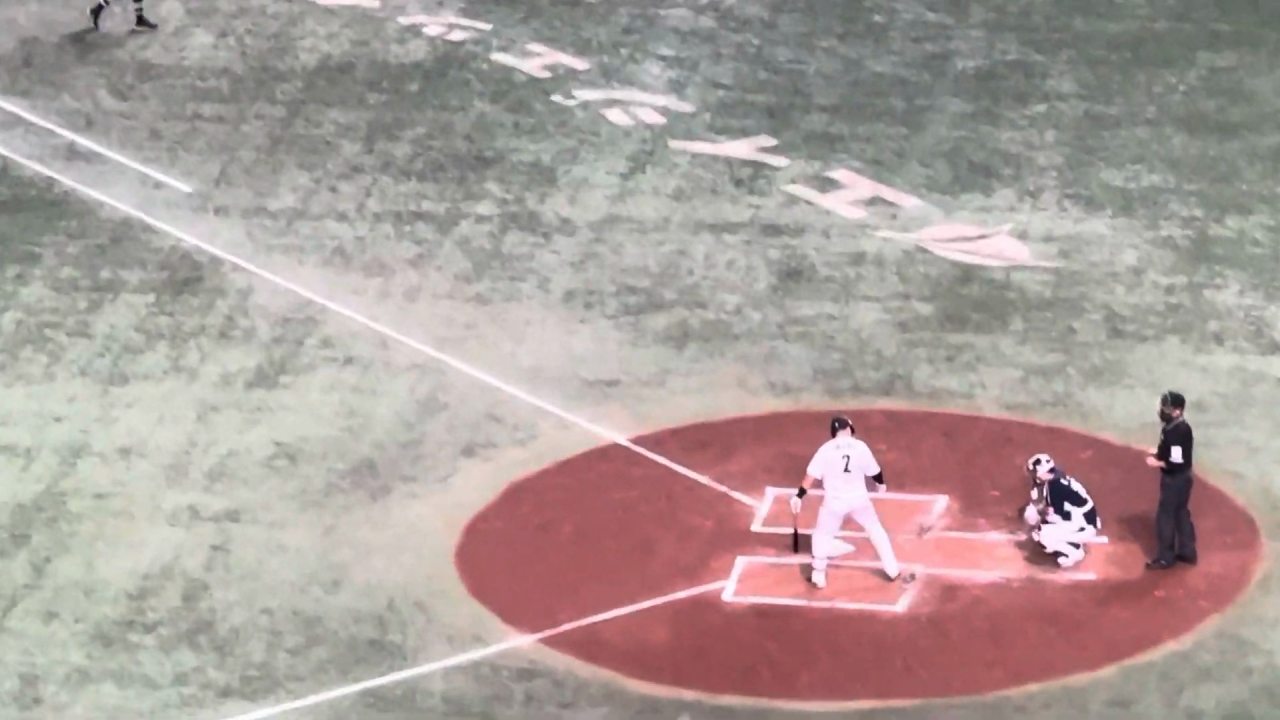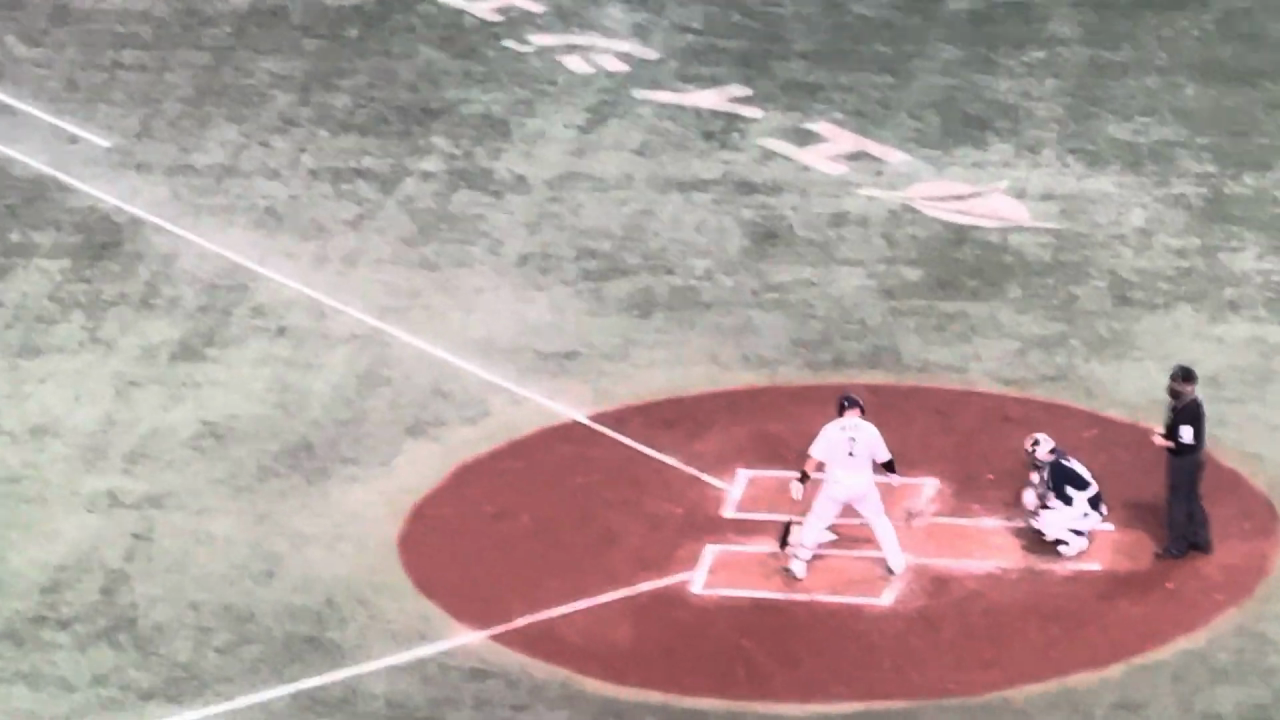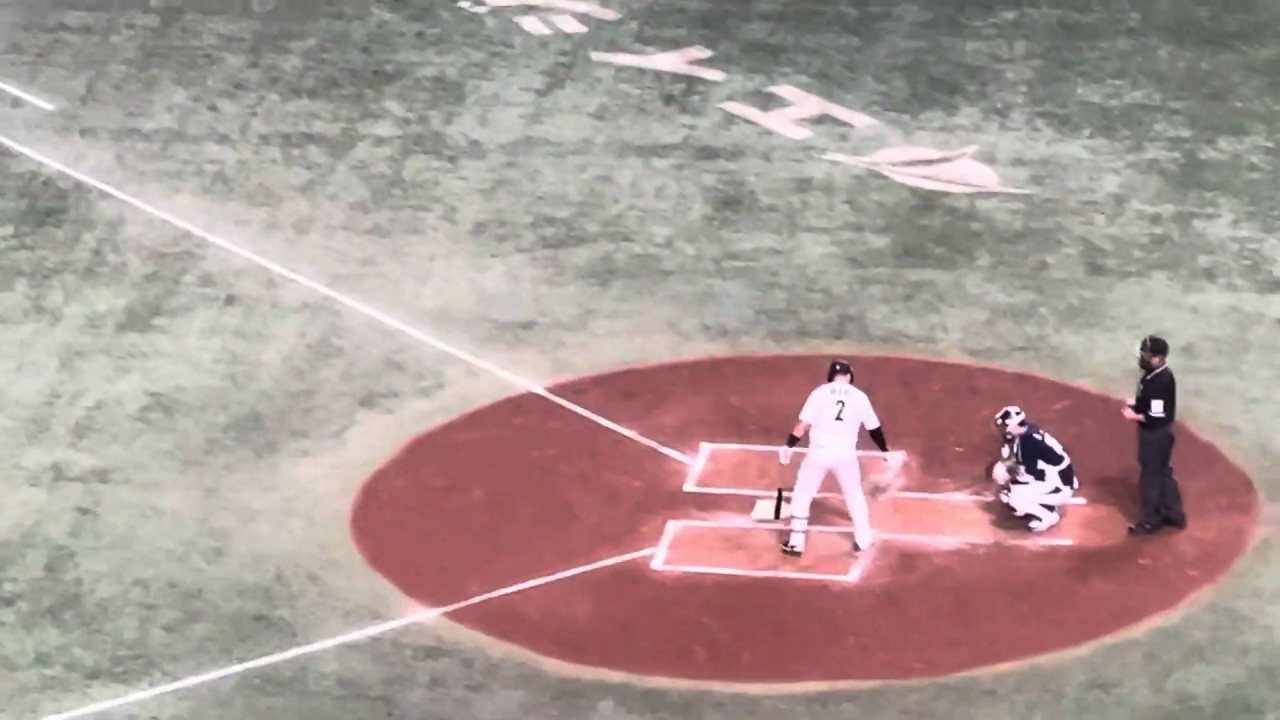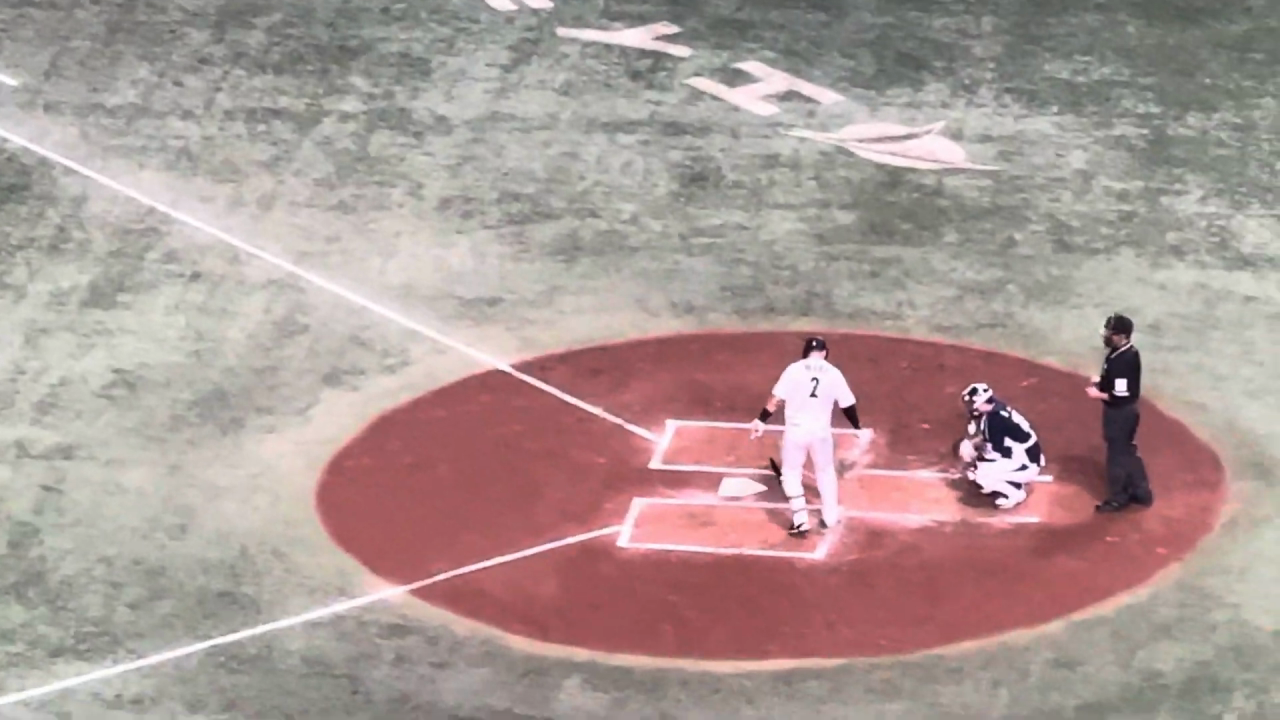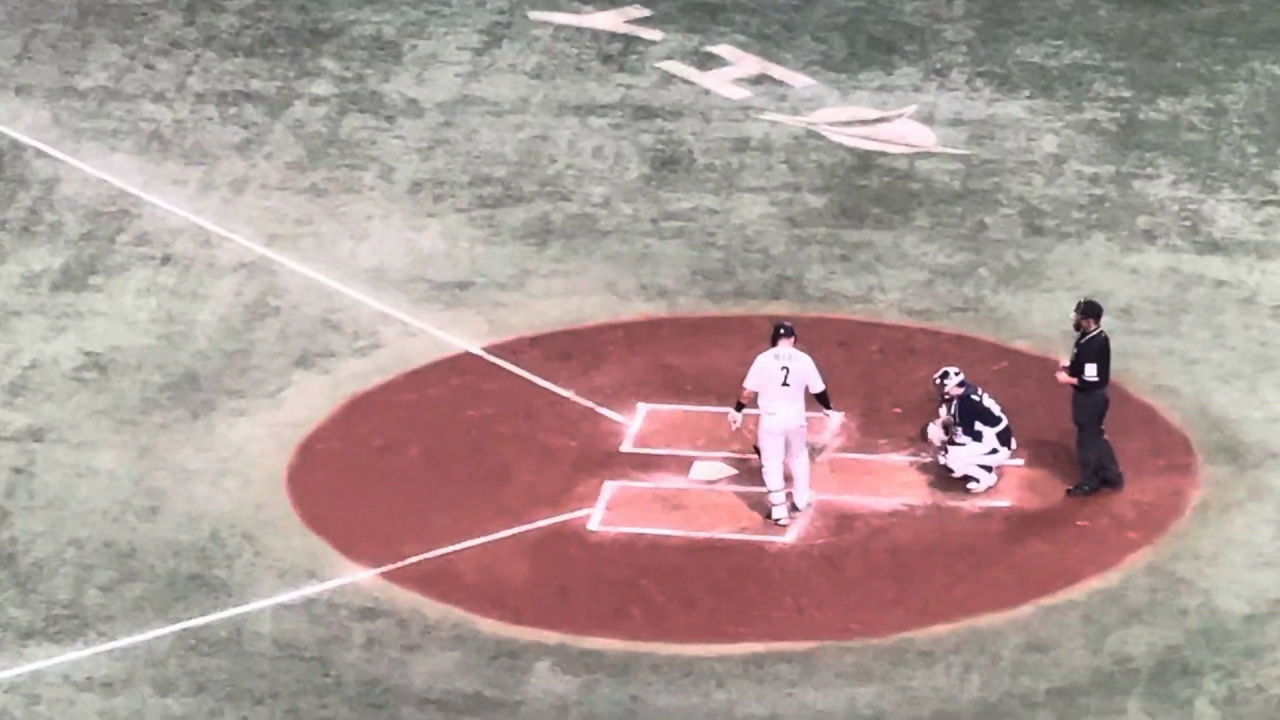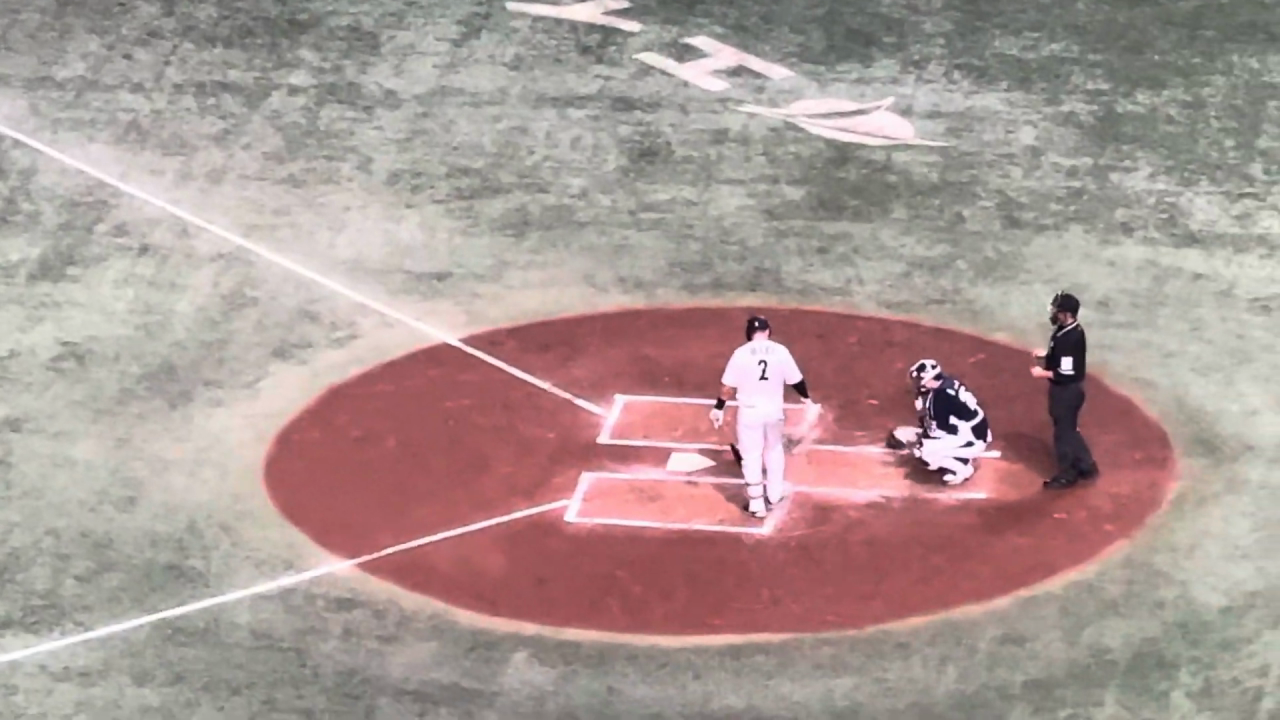
dt=0.2s
person 1, frame 1
left shoulder: (1175, 432)
right shoulder: (1181, 427)
left elbow: (1175, 463)
left wrist: (1156, 463)
right wrist: (1159, 452)
left hip: (1175, 479)
right hip: (1181, 477)
left knee: (1165, 516)
right knee: (1181, 514)
left ankle: (1165, 557)
right ankle: (1187, 552)
person 1, frame 2
left shoulder: (1186, 410)
right shoulder: (1189, 404)
left elbow: (1186, 443)
left wrist: (1164, 442)
right wrist: (1166, 432)
left hip: (1183, 460)
right hip: (1189, 459)
left knee: (1177, 502)
right knee: (1191, 499)
left ankle: (1177, 546)
right ankle: (1200, 540)
person 1, frame 3
left shoulder: (1157, 382)
right shoulder: (1162, 374)
left elbow: (1155, 417)
left wrist: (1134, 416)
right wrist: (1137, 403)
left hip: (1154, 434)
right hip: (1161, 432)
left knee: (1150, 477)
right knee: (1163, 473)
left ankle: (1150, 521)
right ankle: (1175, 515)
person 1, frame 4
left shoulder: (1120, 361)
right shoulder: (1128, 352)
left elbow: (1119, 395)
left wrist: (1098, 394)
right wrist: (1102, 380)
left hip: (1119, 413)
right hip: (1126, 410)
left knee: (1117, 455)
right knee: (1128, 451)
left ankle: (1118, 498)
right ankle: (1141, 492)
person 1, frame 5
left shoulder: (1090, 346)
right shoulder: (1098, 337)
left elbow: (1089, 380)
left wrist: (1067, 379)
right wrist: (1071, 364)
left hip: (1089, 397)
right hip: (1096, 395)
left knee: (1087, 440)
right knee: (1096, 436)
left ankle: (1089, 483)
right ankle: (1112, 476)
person 1, frame 6
left shoulder: (1067, 339)
right shoulder: (1071, 330)
left elbow: (1065, 374)
left wrist: (1043, 373)
right wrist: (1046, 355)
left hip: (1066, 391)
right hip: (1070, 389)
left knee: (1063, 432)
right knee: (1068, 429)
left ankle: (1066, 475)
right ankle: (1086, 466)
person 2, frame 1
left shoulder: (826, 449)
right shoulder: (861, 446)
left elbow: (811, 476)
right elbow: (874, 472)
left wrist: (798, 496)
right wrist: (881, 484)
left hip: (835, 501)
right hip: (859, 498)
left knee: (822, 537)
right knee: (875, 530)
left ankle: (819, 577)
right ankle: (892, 570)
person 2, frame 2
left shoulder: (830, 429)
right shoulder: (869, 429)
left elbow: (814, 459)
right elbow: (884, 459)
left wrist: (801, 481)
right wrist: (893, 473)
left hip: (836, 486)
right hip: (862, 486)
left knee: (814, 523)
right knee: (879, 520)
left ankle: (797, 566)
right ankle: (897, 564)
person 2, frame 3
left shoulder: (820, 393)
right shoulder: (859, 396)
left elbow: (804, 423)
right elbow: (874, 427)
left wrist: (789, 445)
right wrist: (884, 450)
left hip: (819, 452)
right hip: (845, 454)
left knee: (802, 493)
right knee: (854, 494)
left ankle: (796, 542)
right ankle: (863, 540)
person 2, frame 4
left shoulder: (794, 369)
right shoulder: (834, 373)
left elbow: (776, 399)
right elbow: (848, 405)
left wrist: (761, 420)
right wrist: (857, 428)
left hip: (795, 430)
right hip: (821, 431)
left knee: (791, 474)
right knee: (825, 472)
left ankle: (800, 520)
right ankle: (830, 517)
person 2, frame 5
left shoulder: (764, 359)
right shoulder: (804, 359)
left elbow: (748, 391)
right elbow: (818, 390)
left wrist: (737, 411)
right wrist: (829, 409)
left hip: (771, 418)
right hip: (795, 418)
left knee: (772, 464)
right knee: (799, 456)
left ankle: (779, 512)
right ankle: (801, 501)
person 2, frame 6
left shoulder: (741, 353)
right shoulder: (781, 351)
left elbow: (728, 387)
right elbow: (796, 379)
left wrist: (718, 408)
right wrist: (806, 398)
left hip: (749, 411)
right hip: (774, 410)
left knee: (751, 457)
right knee: (774, 449)
left ankle: (757, 505)
right ankle: (774, 495)
